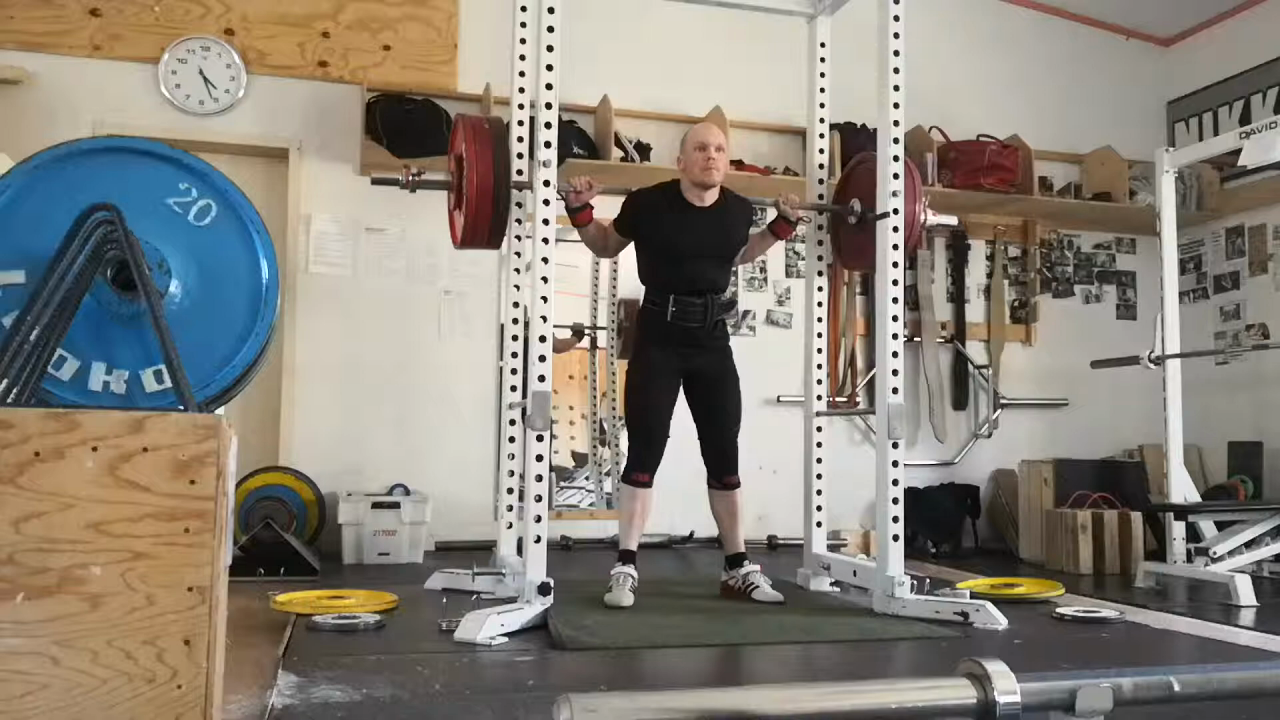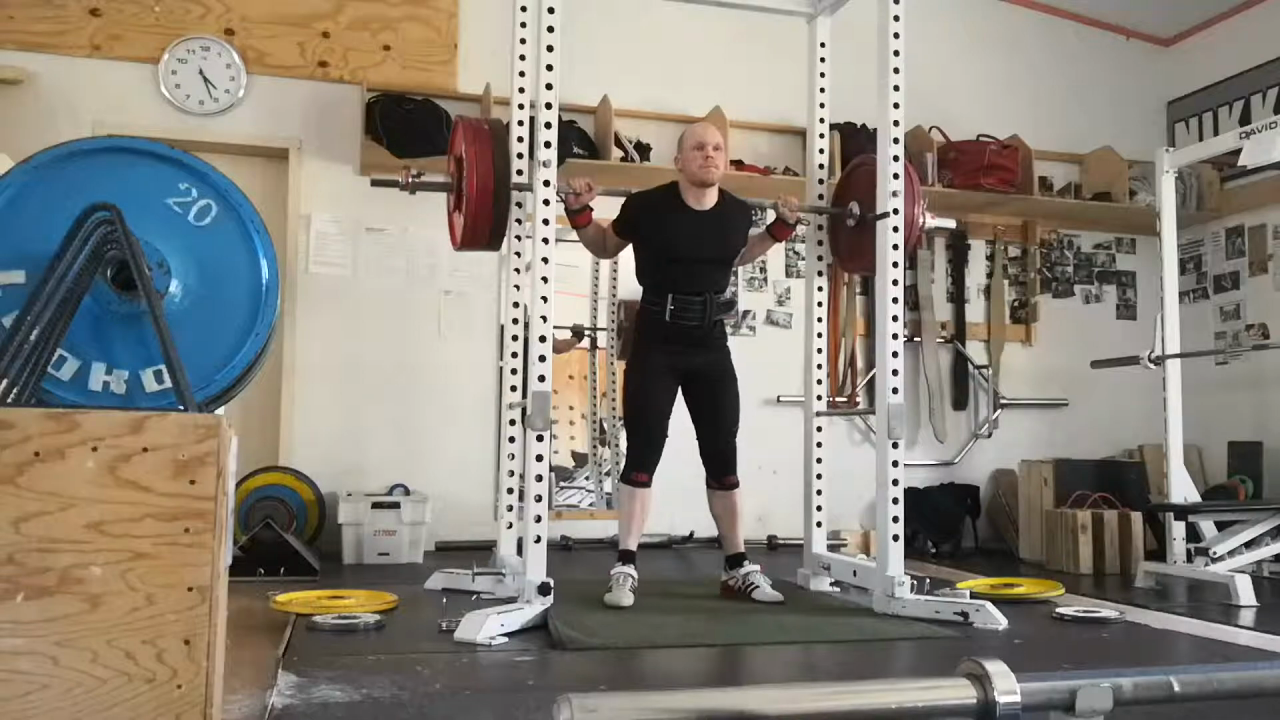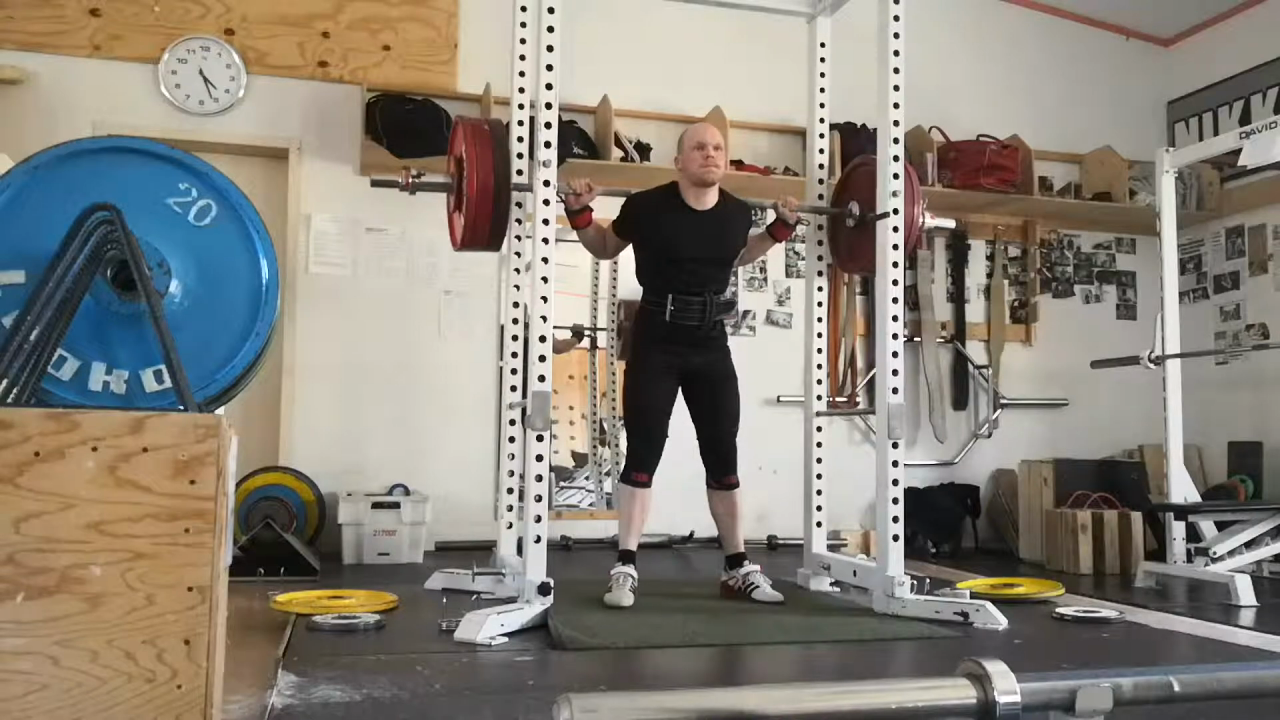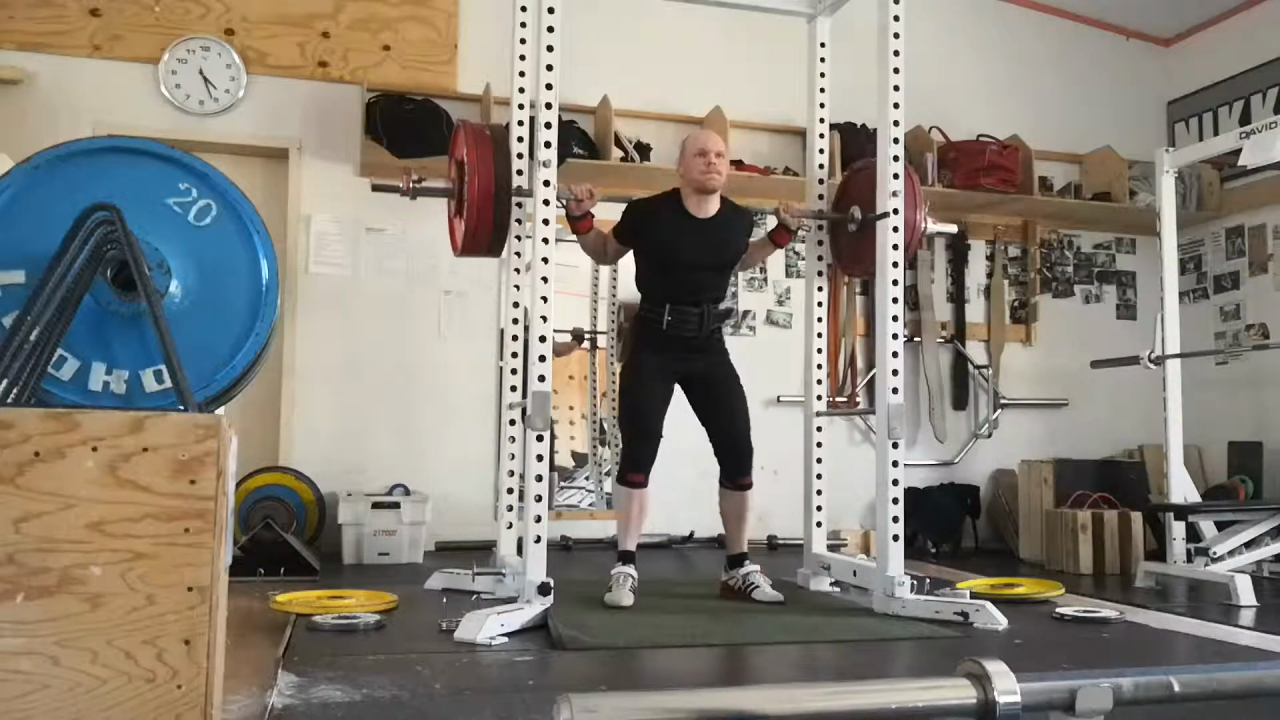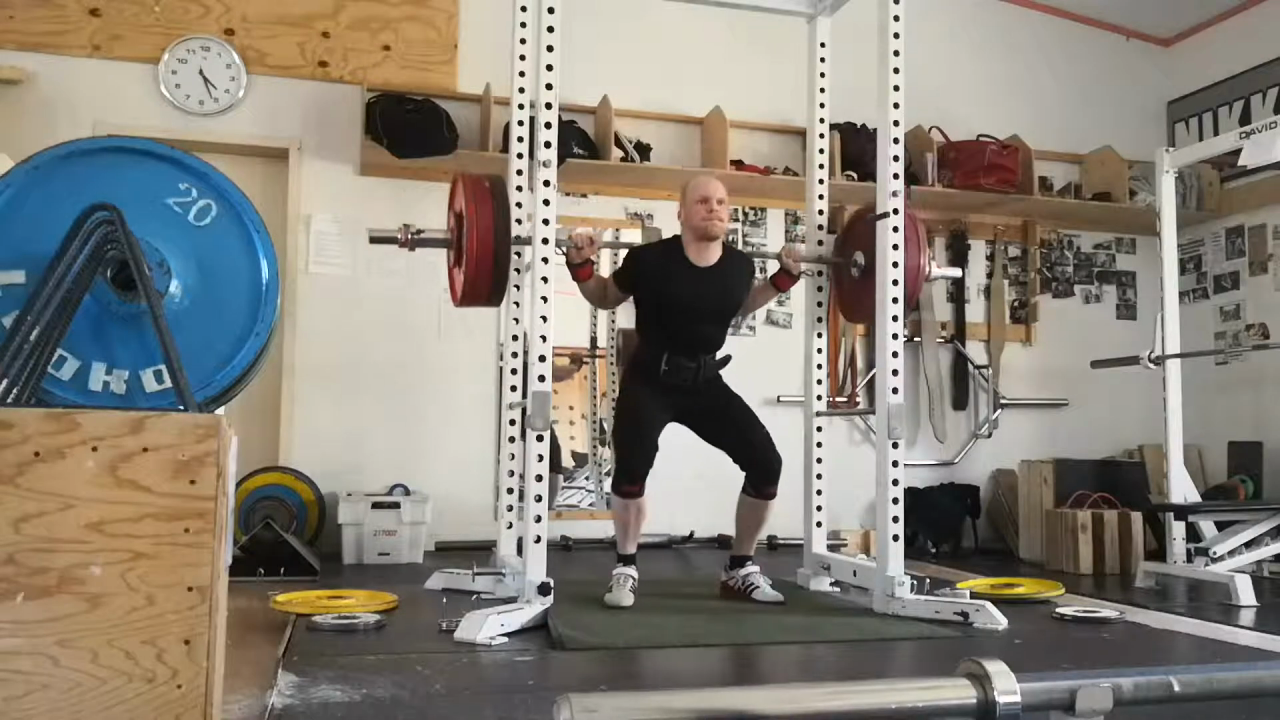
dt=0.4s
person 1, frame 1
left shoulder: (738, 210)
right shoulder: (648, 204)
right elbow: (605, 246)
left wrist: (783, 223)
right wrist: (579, 210)
left hip: (712, 342)
right hip: (658, 341)
left knee: (724, 456)
right knee: (645, 454)
left ankle: (737, 568)
right ankle: (625, 568)
person 1, frame 2
left shoulder: (737, 213)
right shoulder: (647, 207)
right elbow: (605, 248)
left wrist: (781, 227)
right wrist: (579, 213)
left hip: (711, 342)
right hip: (656, 341)
left knee: (723, 457)
right knee: (643, 454)
left ankle: (738, 568)
right ankle: (625, 568)
person 1, frame 3
left shoulder: (737, 213)
right shoulder: (647, 207)
right elbow: (605, 248)
left wrist: (782, 227)
right wrist: (579, 213)
left hip: (711, 343)
right hip: (656, 341)
left knee: (723, 457)
right knee: (643, 454)
left ankle: (738, 568)
right ankle: (625, 568)
person 1, frame 4
left shoulder: (738, 220)
right shoulder: (649, 213)
right elbow: (606, 253)
left wrist: (783, 233)
right wrist: (580, 219)
left hip: (707, 346)
right hip: (653, 344)
left knee: (738, 453)
right knee: (639, 454)
left ankle: (738, 569)
right ankle: (625, 569)
person 1, frame 5
left shoulder: (740, 266)
right shoulder: (650, 260)
right elbow: (605, 298)
left wrist: (784, 277)
right wrist: (581, 266)
left hip: (705, 382)
right hip: (650, 381)
left knee: (766, 462)
right knee: (632, 463)
left ankle: (739, 569)
right ankle: (625, 569)
